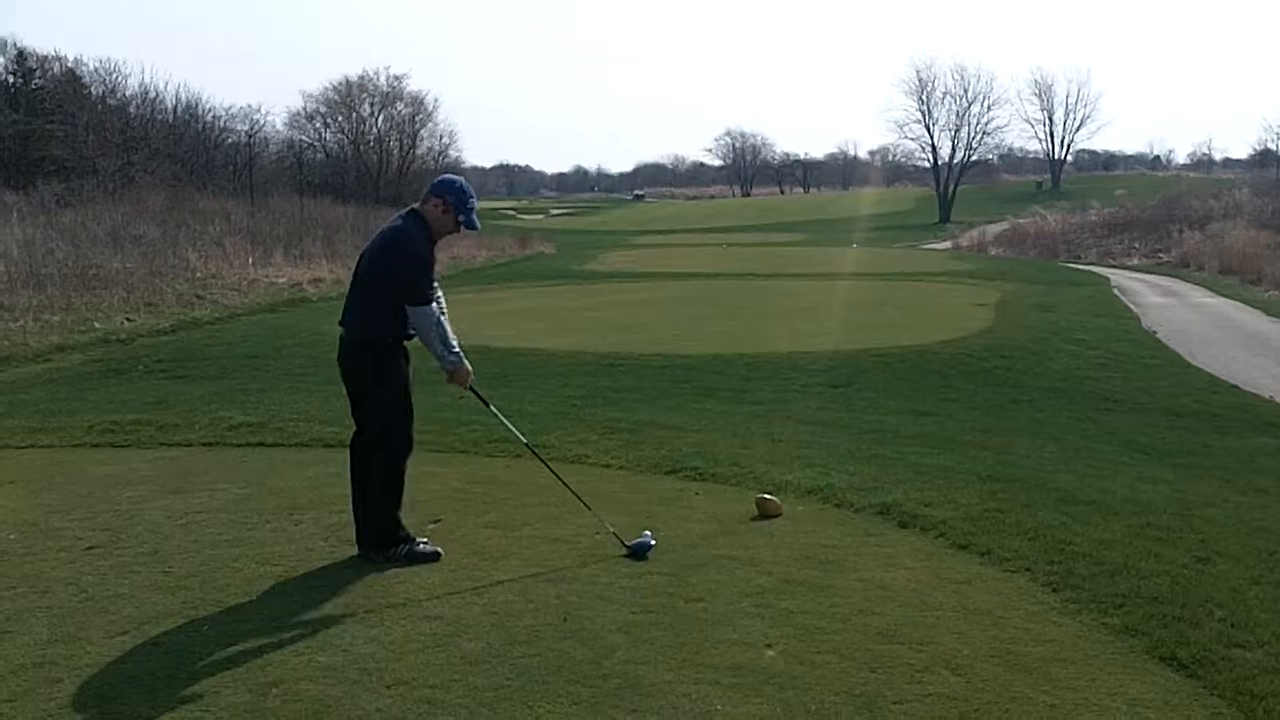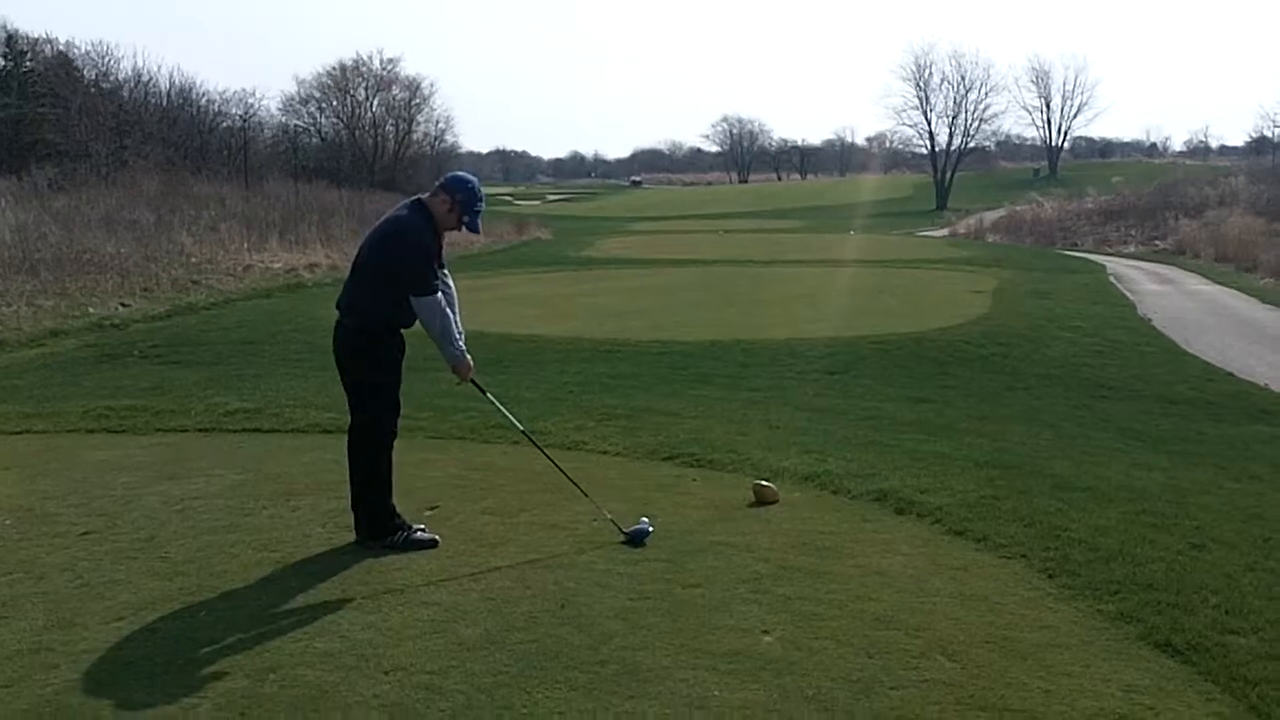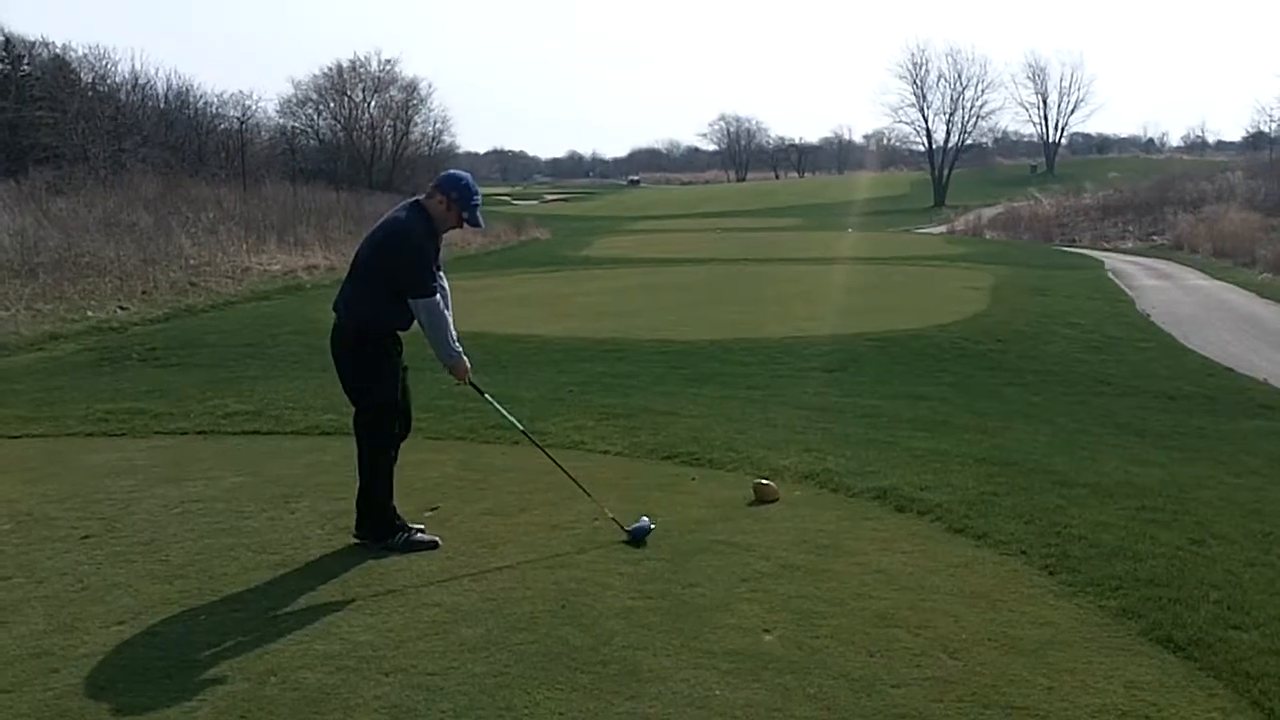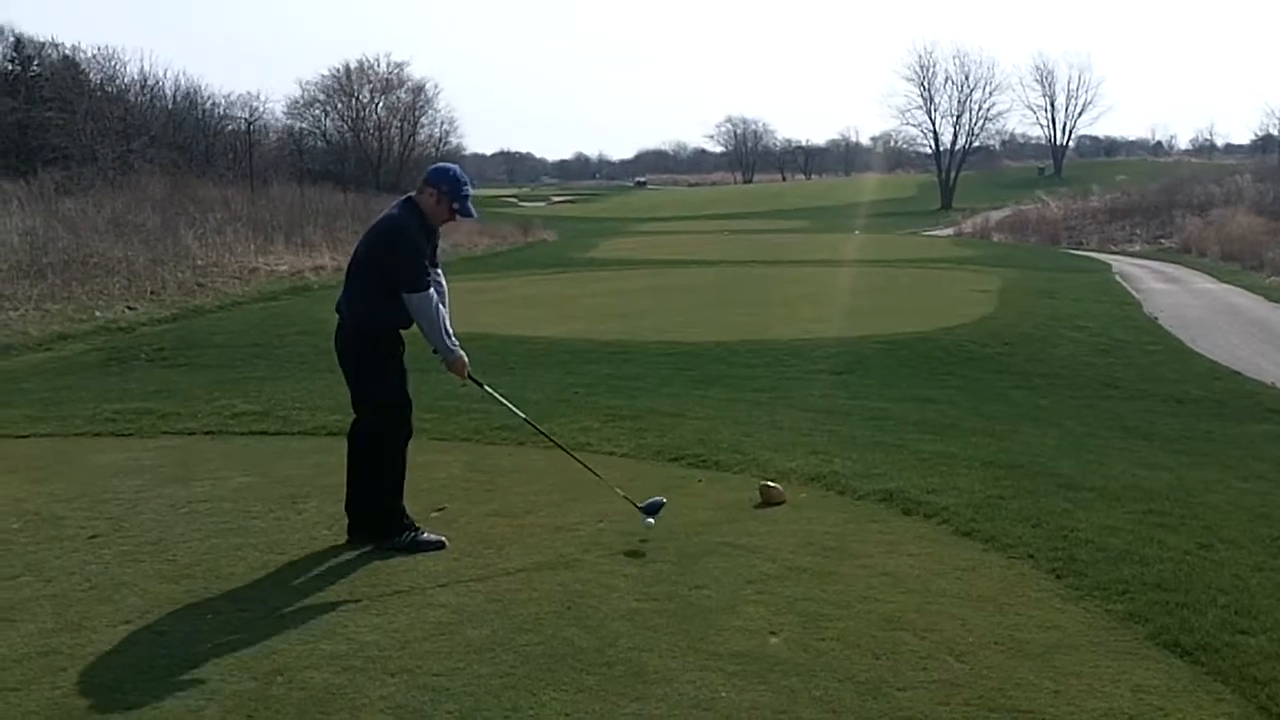
dt=0.4s
person 1, frame 1
left shoulder: (415, 235)
right shoulder: (406, 242)
left elbow: (434, 299)
right elbow: (423, 314)
left wrist: (454, 355)
right wrist: (453, 361)
left hip: (380, 348)
right hip: (370, 351)
left knee: (387, 439)
right knee: (386, 441)
left ankle: (379, 533)
right ankle: (384, 540)
person 1, frame 2
left shoulder: (422, 224)
right shoulder: (410, 232)
left elbow: (443, 286)
right elbow: (430, 305)
left wrist: (460, 346)
right wrist: (456, 356)
left hip: (374, 334)
right hip: (364, 338)
left knee: (374, 427)
right knee: (376, 429)
left ankle: (374, 520)
right ankle: (380, 527)
person 1, frame 3
left shoulder: (420, 225)
right shoulder: (407, 234)
left elbow: (438, 287)
right elbow: (428, 306)
left wrist: (453, 349)
right wrist: (453, 357)
left hip: (375, 336)
right hip: (361, 339)
left knee: (394, 423)
right knee: (381, 429)
left ankle: (373, 519)
right ankle: (381, 527)
person 1, frame 4
left shoulder: (420, 225)
right shoulder: (401, 230)
left elbow: (435, 284)
right elbow: (422, 301)
left wrist: (448, 343)
right wrist: (449, 351)
left hip: (374, 335)
right hip: (366, 338)
left knee: (374, 426)
right knee: (390, 427)
left ankle: (364, 521)
right ankle: (391, 526)
